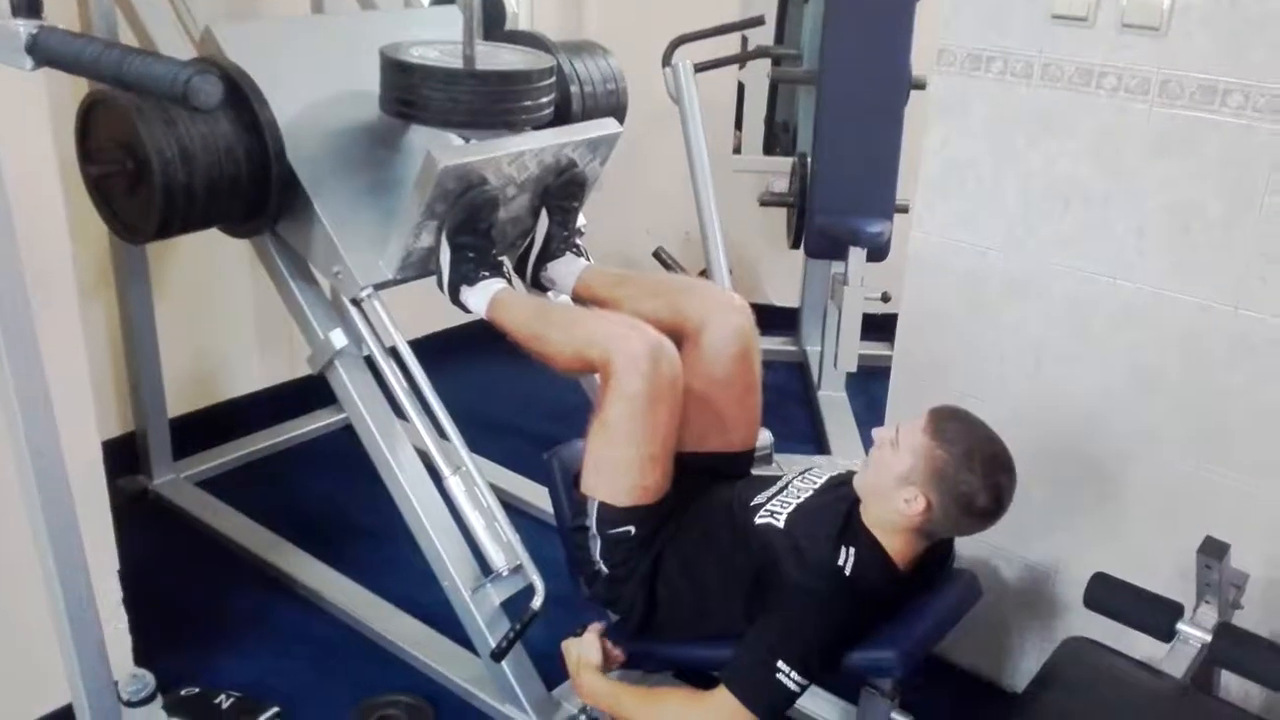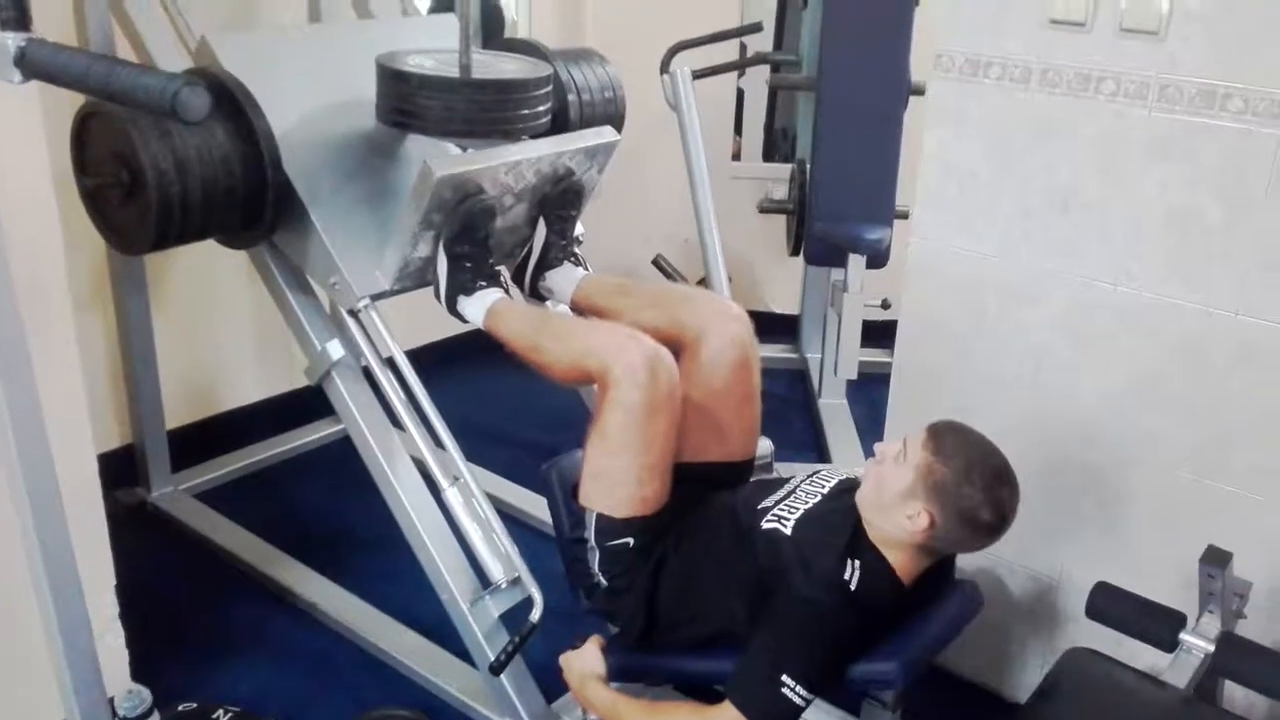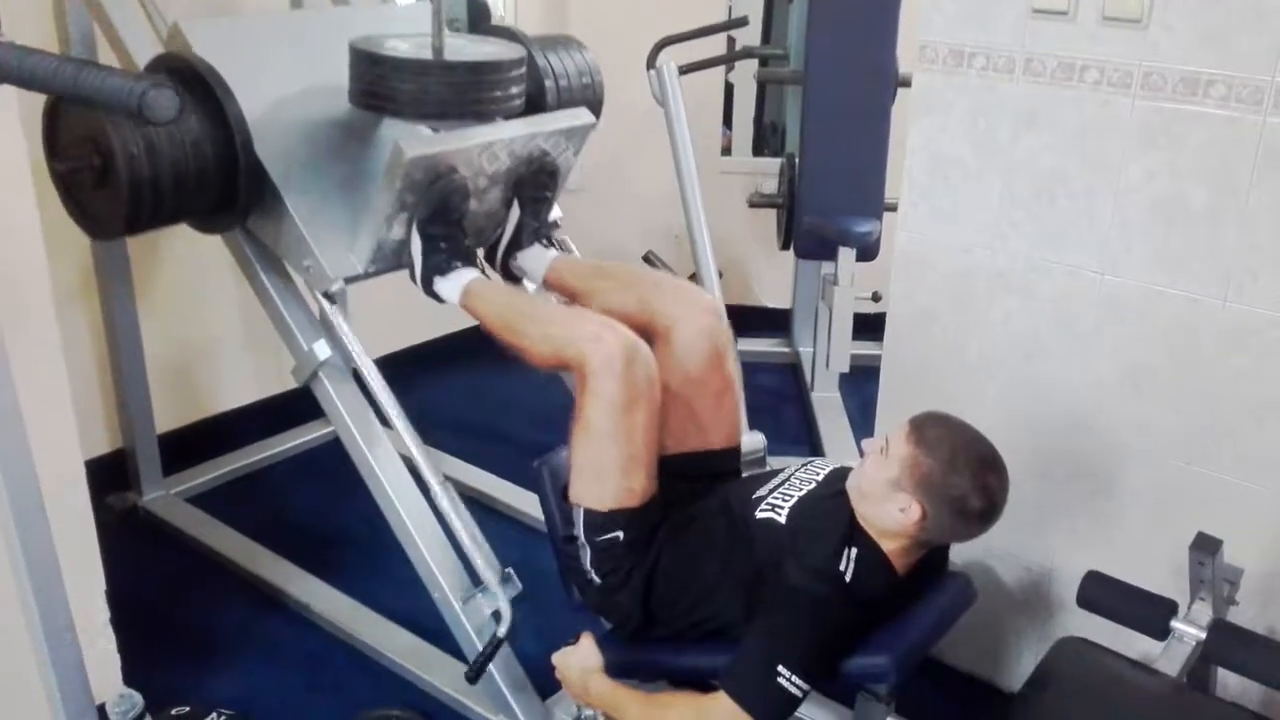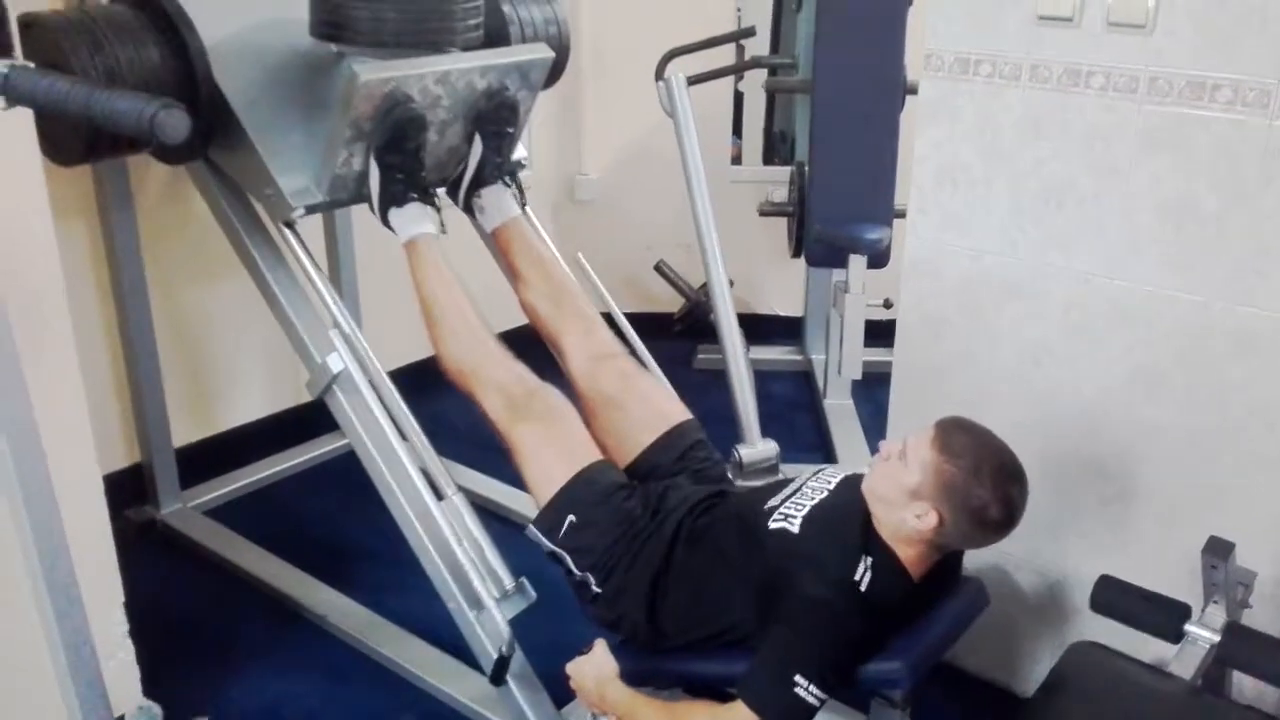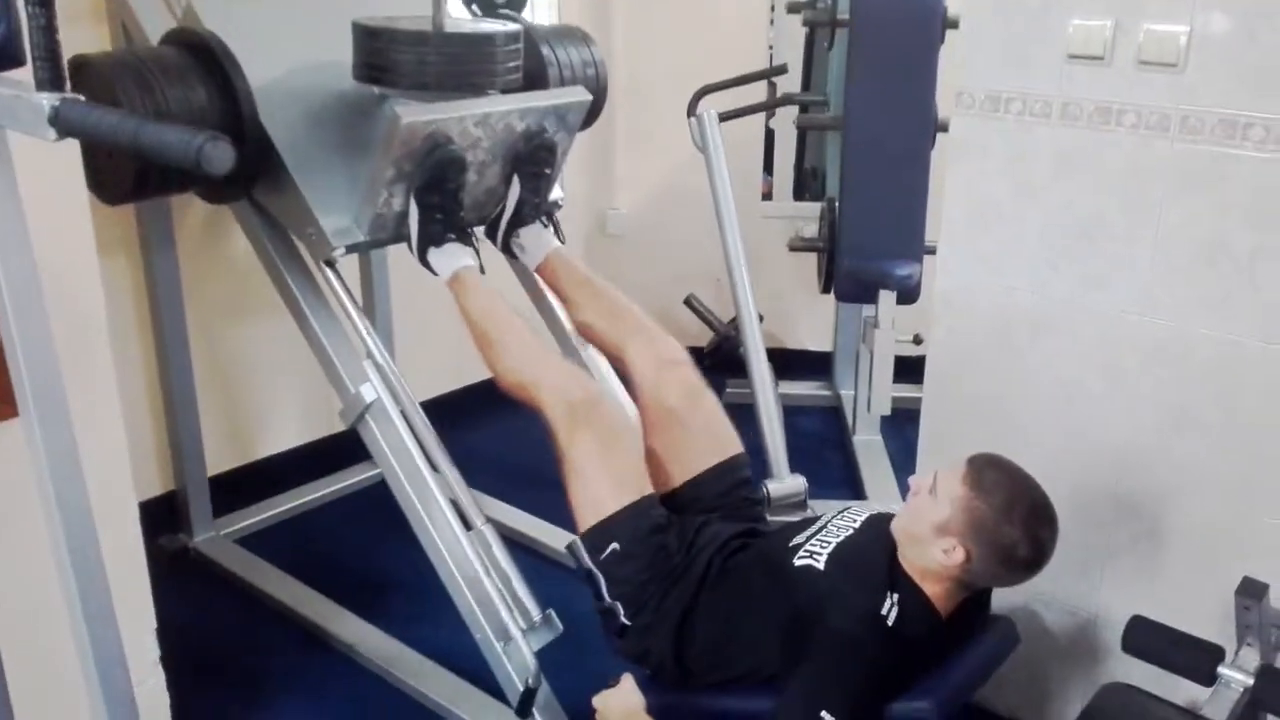
dt=1s
person 1, frame 1
left shoulder: (823, 593)
right shoulder: (917, 536)
left hip: (636, 567)
right hip: (711, 502)
left knee: (640, 350)
right knee: (722, 316)
left ankle: (483, 291)
right ankle: (560, 268)
person 1, frame 2
left shoulder: (827, 605)
right shoulder: (914, 546)
left hip: (633, 576)
right hip: (708, 513)
left knee: (636, 360)
right knee: (721, 327)
left ankle: (482, 300)
right ankle: (558, 276)
person 1, frame 3
left shoulder: (822, 597)
right shoulder: (910, 539)
left hip: (632, 570)
right hip: (705, 507)
left knee: (613, 350)
right knee: (690, 313)
left ankle: (457, 278)
right ankle: (531, 256)
person 1, frame 4
left shoulder: (836, 602)
right shoulder: (916, 533)
left hip: (638, 566)
right hip: (705, 505)
left knee: (519, 395)
right knee: (589, 344)
left ankle: (414, 220)
right ankle: (493, 197)
person 1, frame 5
left shoulder: (861, 637)
right shoulder: (948, 577)
left hip: (663, 605)
right hip: (735, 541)
left knee: (578, 400)
right knee: (658, 359)
left ankle: (454, 257)
right ankle: (528, 235)
